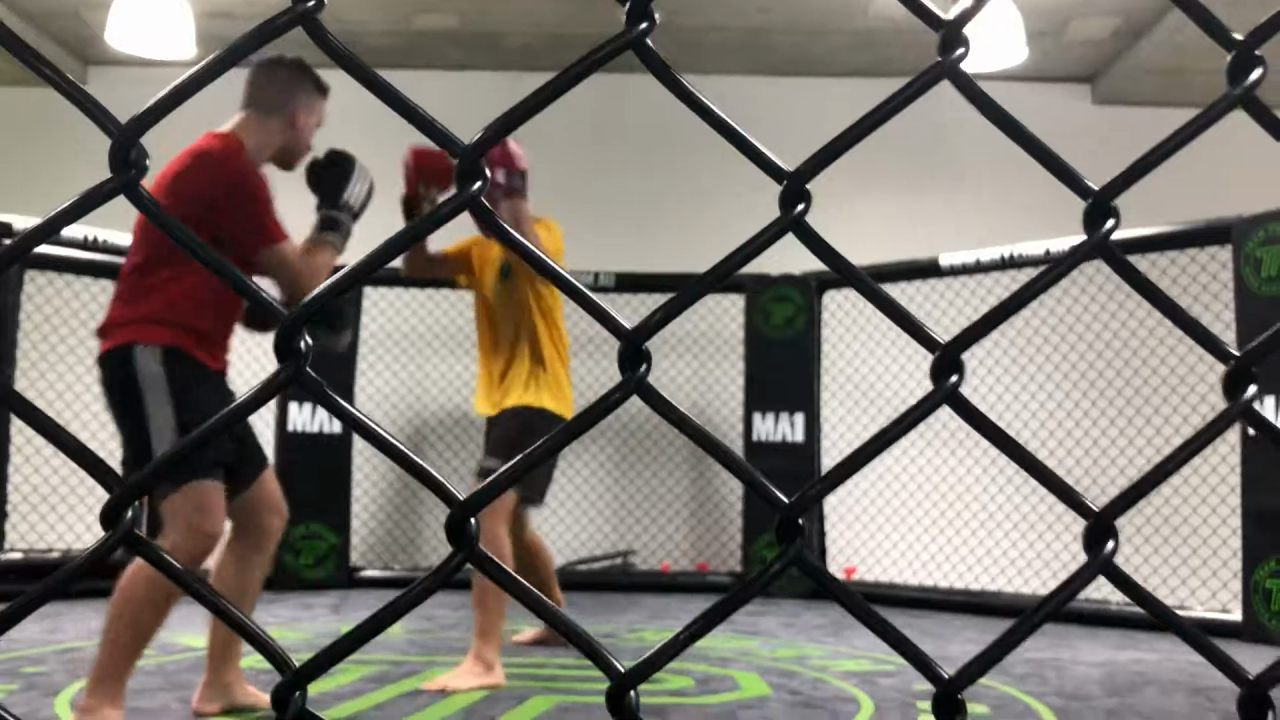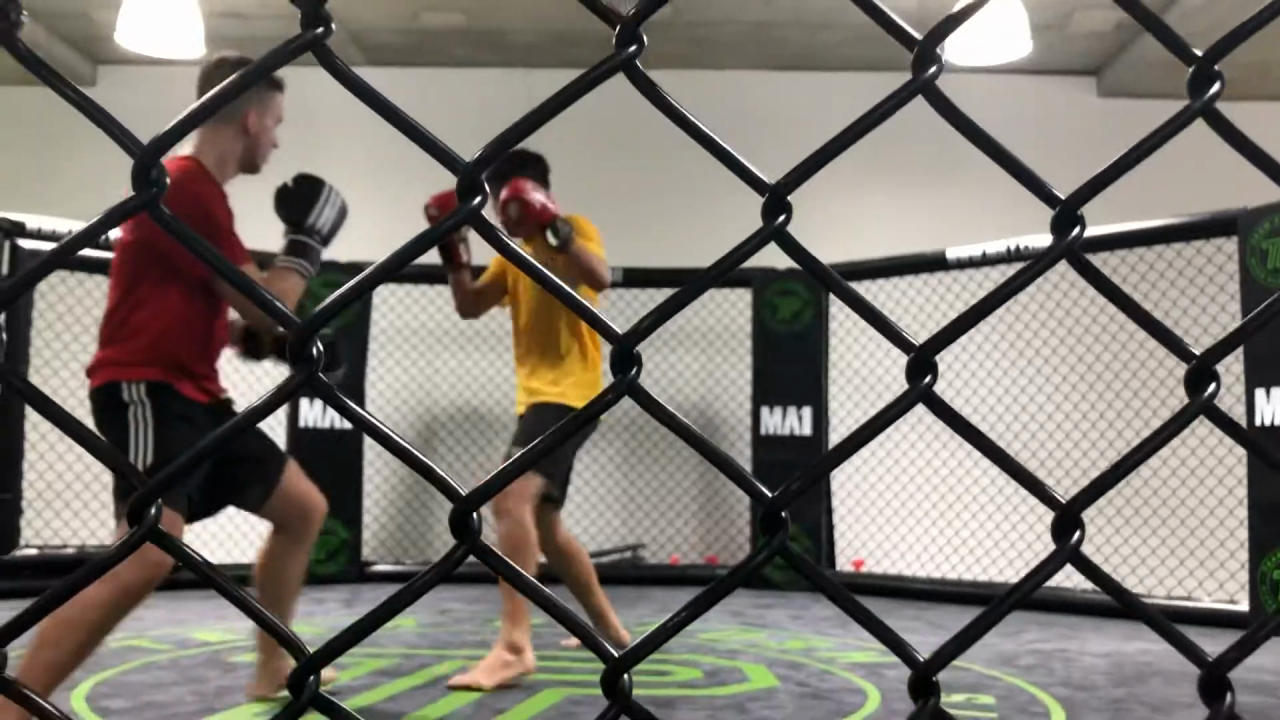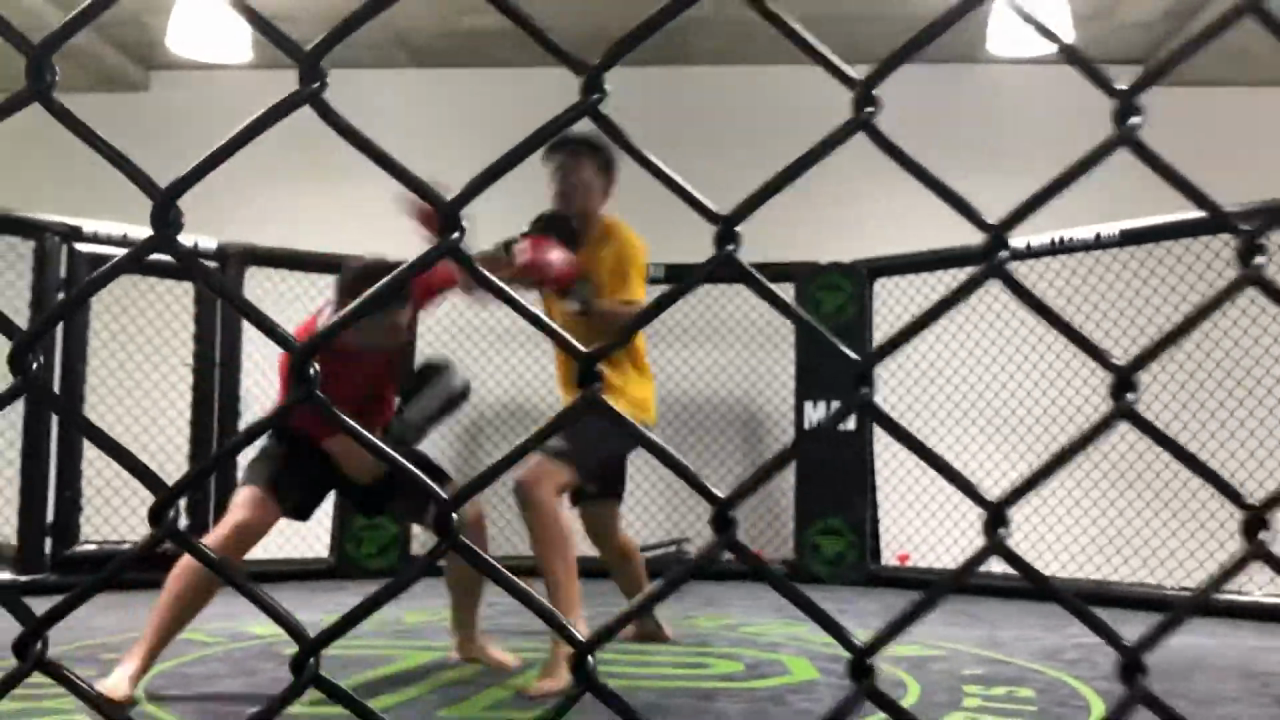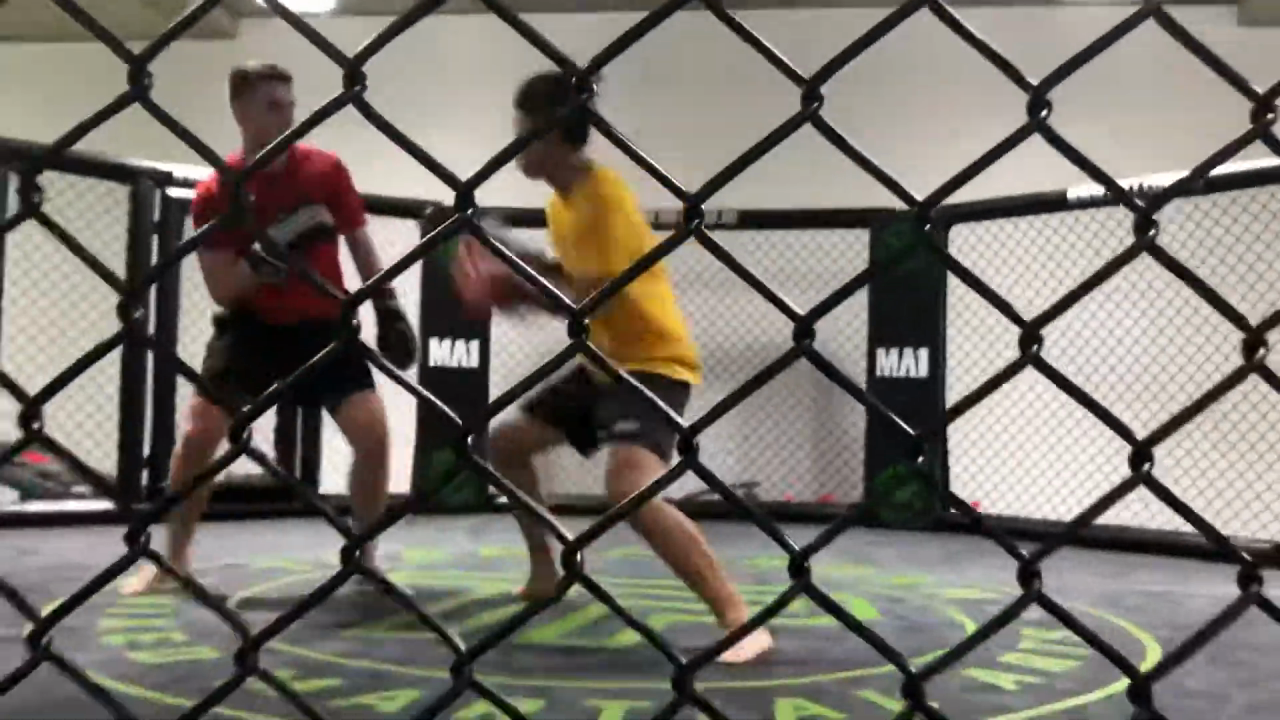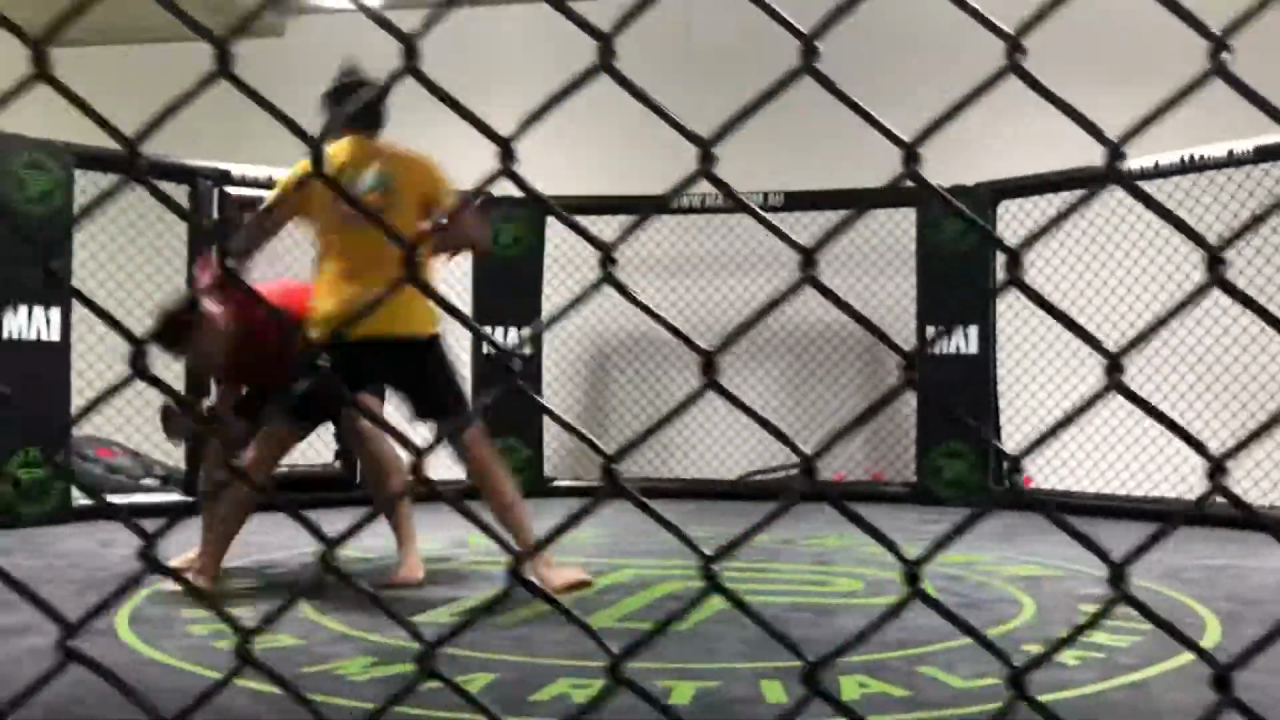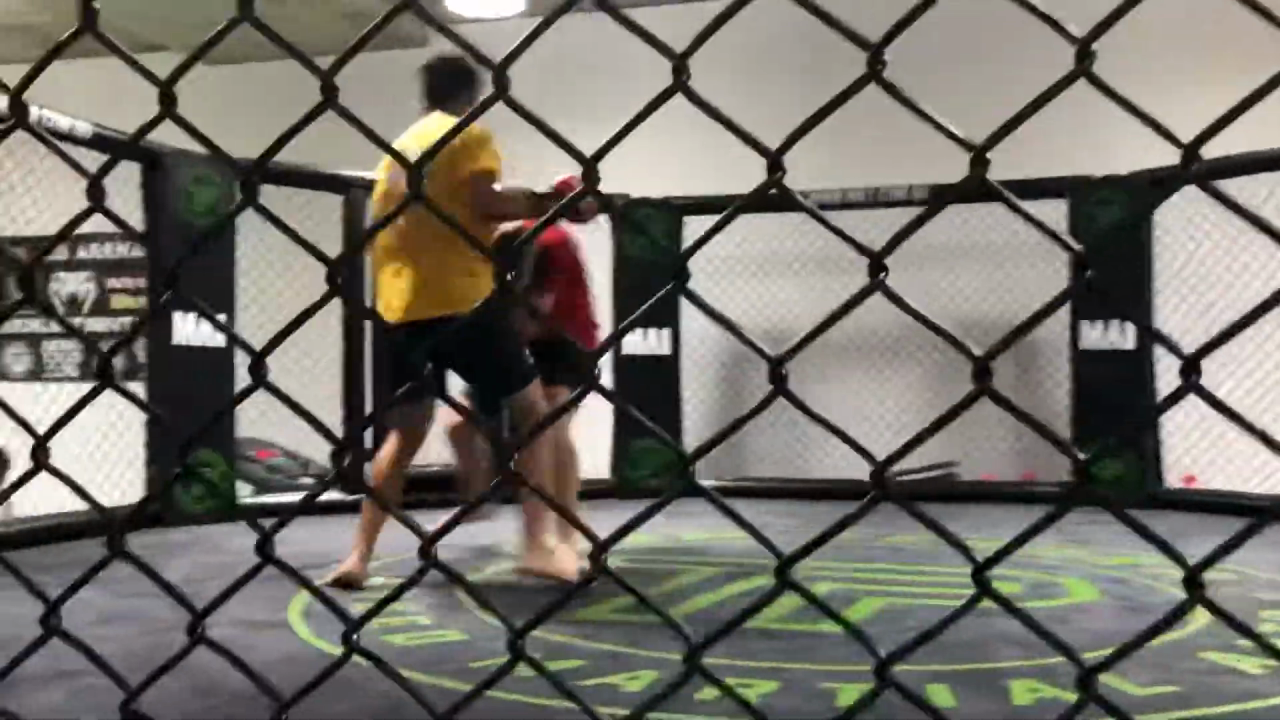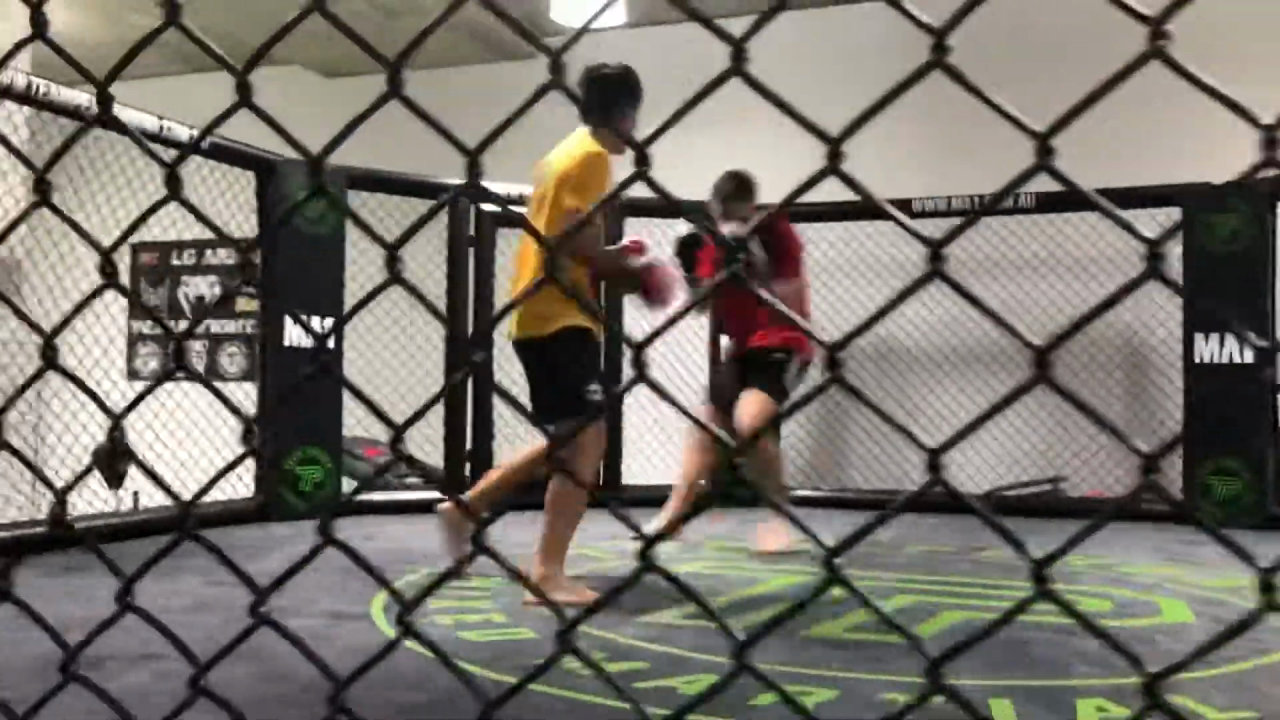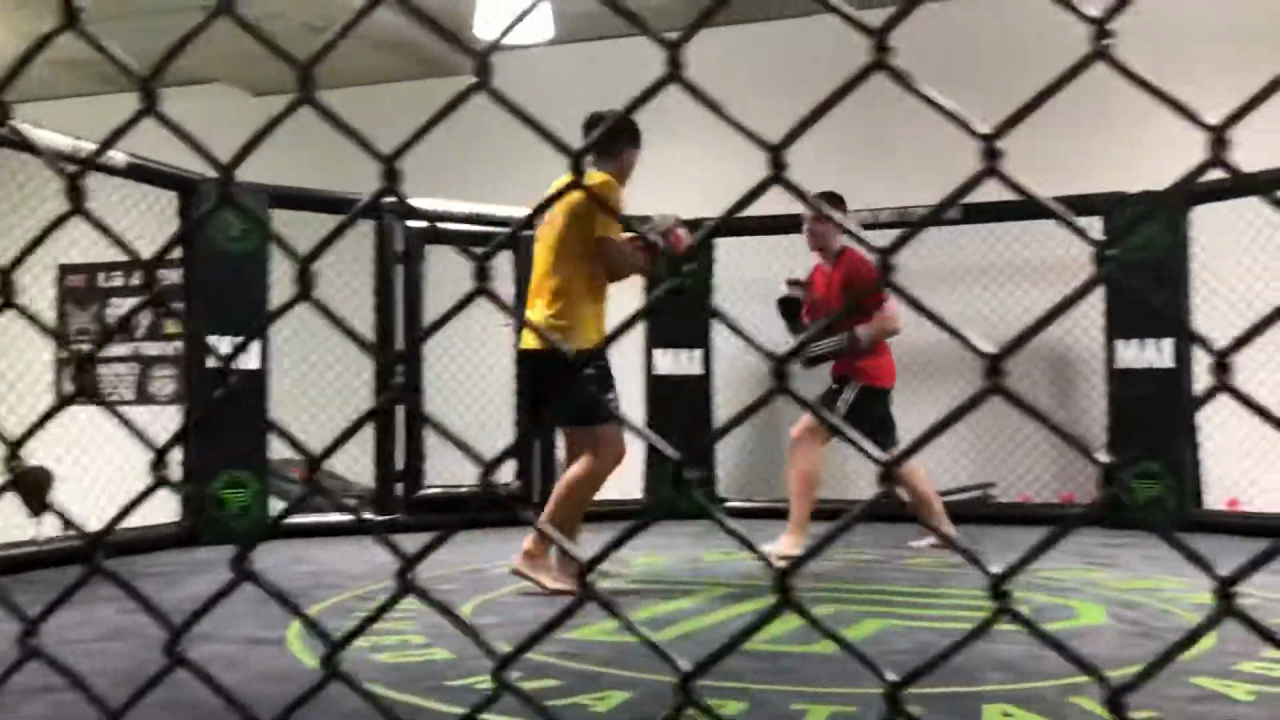
dt=0.5s
person 1, frame 1
left shoulder: (537, 230)
right shoulder: (479, 247)
left elbow: (535, 250)
right elbow: (418, 268)
left wrist: (507, 185)
right wrist: (417, 208)
left hip: (538, 399)
right hip: (501, 401)
left knee: (492, 512)
right knee: (513, 521)
left ankle: (484, 660)
right ankle: (556, 620)
person 1, frame 2
left shoulder: (574, 230)
right shoulder: (512, 257)
left elbow: (595, 276)
right elbow: (467, 306)
left wrist: (549, 226)
right wrist: (452, 247)
left hip: (569, 395)
right hip: (537, 396)
left knee: (513, 496)
right knee: (545, 519)
left ankle: (513, 649)
right ankle: (609, 627)
person 1, frame 3
left shoulder: (620, 244)
left elbow: (624, 323)
right elbow: (494, 270)
left wrist: (568, 288)
left hip: (616, 400)
left knee: (535, 486)
right knee: (600, 520)
left ankle: (572, 640)
right ankle: (649, 622)
person 1, frame 4
left shoulder: (600, 195)
right shoulder: (569, 197)
left elbow: (600, 294)
left wrist: (501, 287)
right wrist: (505, 270)
left hip: (650, 365)
right hip: (608, 361)
left knee: (627, 486)
right knee: (505, 445)
left ankle: (742, 621)
right ankle: (545, 578)
person 1, frame 5
left shoulder: (312, 171)
right shoulder: (416, 168)
left elbow: (252, 235)
right elbow: (473, 235)
left hip: (341, 331)
right hip: (412, 328)
left knee: (269, 445)
right knee: (476, 444)
left ankle: (208, 563)
right ankle: (537, 562)
person 1, frame 6
left shoulder: (395, 151)
right shoulder: (469, 137)
left elbow: (384, 228)
right elbow: (486, 203)
right wrist: (552, 203)
left hip: (404, 308)
right hip: (464, 303)
left knee: (405, 432)
right knee: (534, 412)
left ankle: (360, 557)
right ankle: (539, 546)
person 1, frame 7
left shoulder: (566, 152)
right shoulder: (591, 157)
right elbow: (578, 244)
left wrist: (613, 262)
right wrist: (635, 274)
left hip: (539, 316)
right hip: (559, 319)
left knee: (566, 441)
right knee: (587, 444)
left ankle: (464, 507)
right ankle: (548, 577)
person 1, frame 8
left shoulder: (563, 187)
right shoulder: (601, 186)
right elbow: (620, 264)
left wrist: (635, 252)
left hip: (543, 336)
right hip: (572, 338)
left knee: (582, 445)
right knee: (604, 449)
left ankle: (561, 553)
right ankle: (534, 551)
person 2, frame 1
left shoulder: (216, 162)
right shoulder: (226, 164)
right elbow: (301, 282)
left wrist: (284, 316)
right wrist: (340, 212)
left hip: (187, 360)
right hip: (156, 356)
left knee: (265, 515)
right knee: (198, 522)
person 2, frame 2
left shoulder: (202, 189)
right shoulder: (187, 188)
right elbow: (266, 303)
left wrist: (278, 339)
right wrist: (308, 239)
left hip: (199, 394)
right hip: (147, 391)
left knee: (305, 508)
right knee: (151, 557)
left ankle: (276, 662)
person 2, frame 3
left shoulder: (395, 296)
right shoulder: (309, 361)
left elbow: (457, 272)
right elbow: (360, 465)
right wrist: (416, 415)
left hip: (378, 435)
right hip: (304, 443)
left knee: (469, 520)
right knee: (235, 531)
left ankle: (468, 640)
right ankle: (136, 661)
person 2, frame 4
left shoulder: (326, 170)
right shoulder: (216, 193)
left elbow: (360, 242)
right elbow: (222, 289)
left wrist: (387, 303)
right wrist: (274, 248)
left hip: (323, 326)
right hip: (252, 327)
left knee: (372, 434)
right knee: (198, 437)
left ankle: (362, 561)
right ankle: (172, 561)
person 2, frame 5
left shoulder: (266, 307)
right elbow: (227, 423)
right wrist: (196, 424)
right hip: (283, 372)
left knee: (364, 430)
right knee: (218, 444)
left ankle: (408, 548)
person 2, frame 6
left shoulder: (554, 245)
left elbow: (532, 323)
left hip: (567, 340)
right hip: (519, 339)
left knee: (551, 423)
right knee: (464, 426)
left ankle: (568, 535)
right ankle: (473, 498)
person 2, frame 7
left shoulder: (778, 233)
right shoulder: (713, 240)
left elbow: (787, 297)
right elbow: (702, 301)
left wrist: (751, 258)
right wrist: (690, 264)
left hip: (784, 345)
right hip: (742, 346)
left knee: (750, 420)
right knee: (707, 426)
left ankle: (778, 516)
right ankle: (674, 513)
person 2, frame 8
left shoulder: (856, 267)
right shoulder: (816, 275)
left elbow: (890, 324)
right elbow: (809, 334)
left wrist: (840, 343)
right wrist: (794, 313)
left hip: (865, 376)
right hip: (856, 376)
left knee: (803, 437)
right knee: (893, 455)
left ankle: (794, 538)
right ankle: (943, 527)
